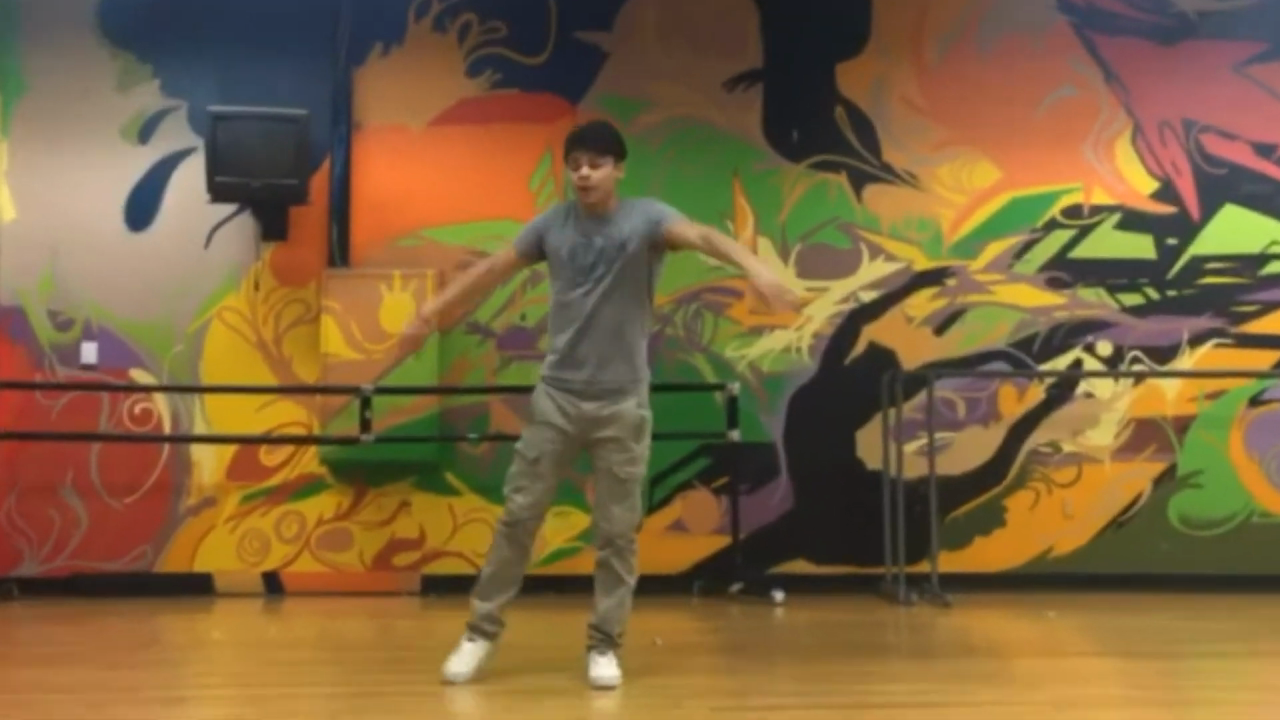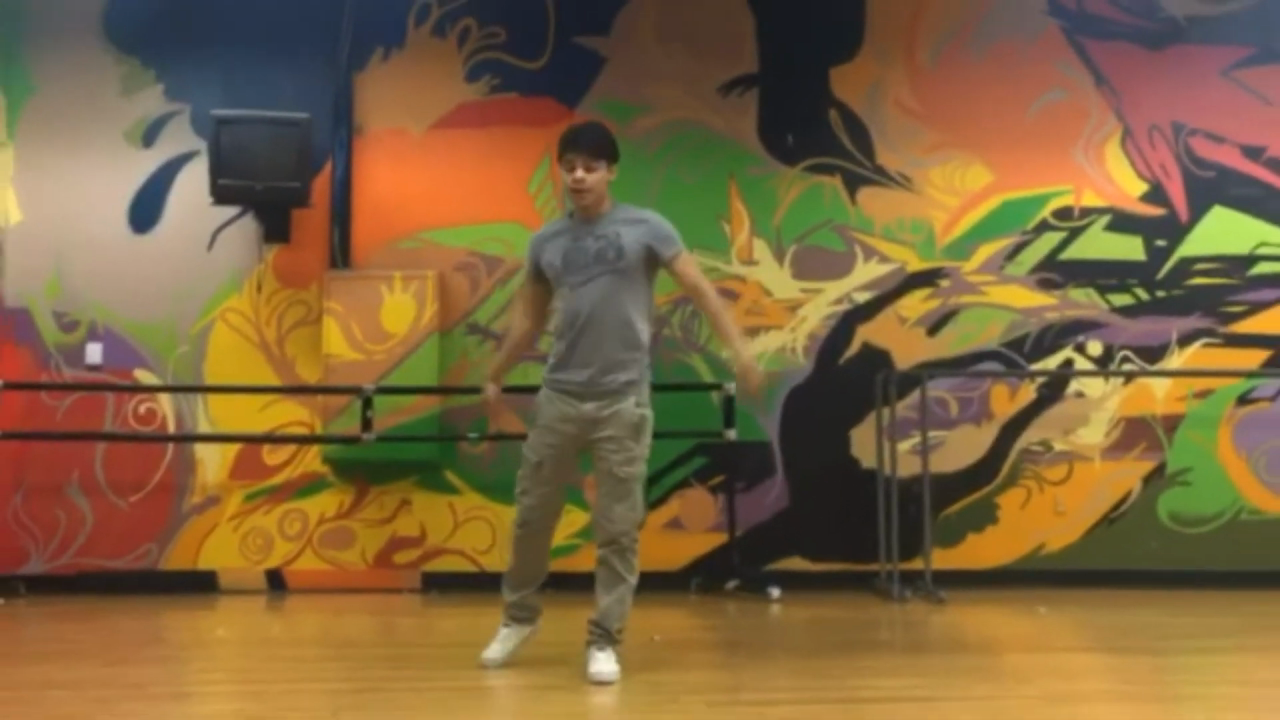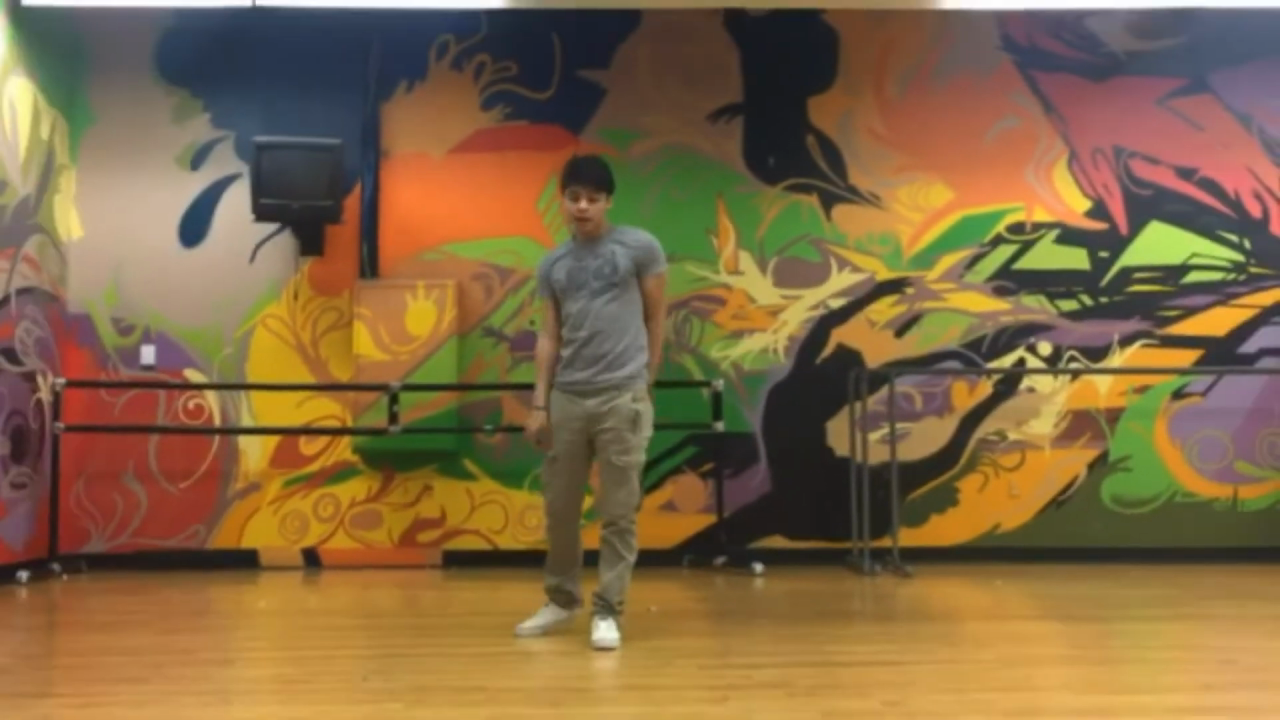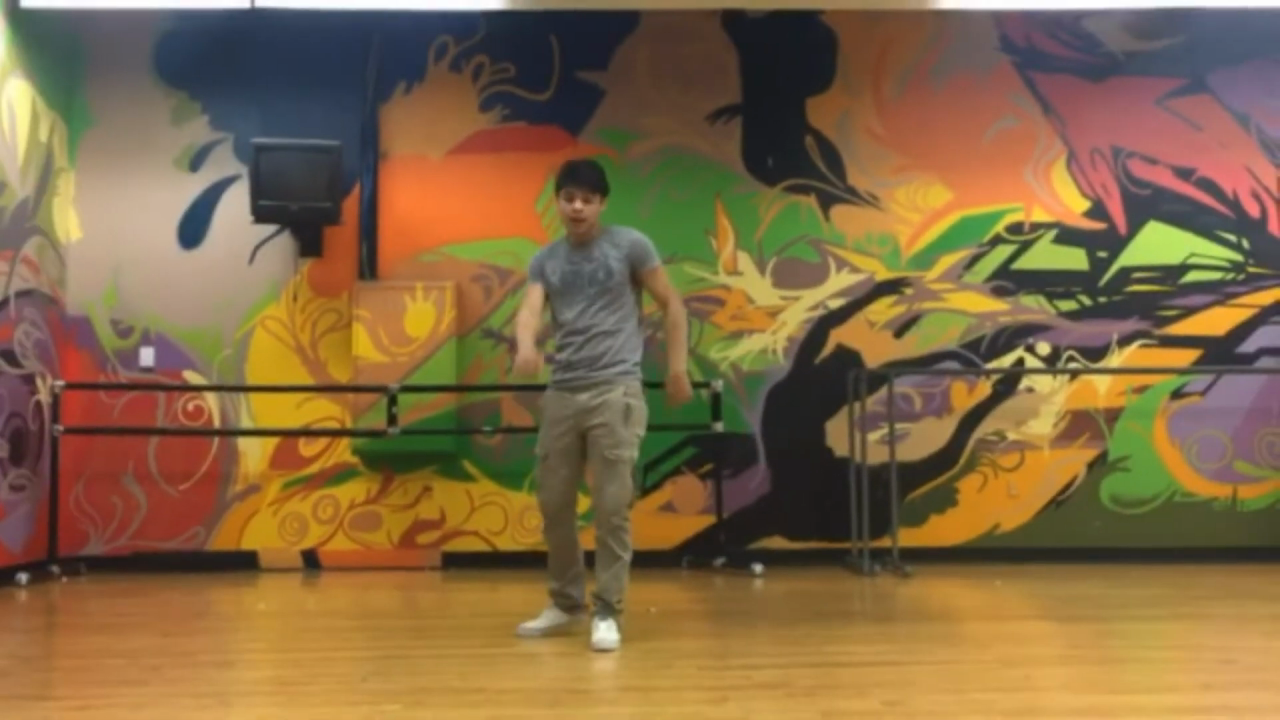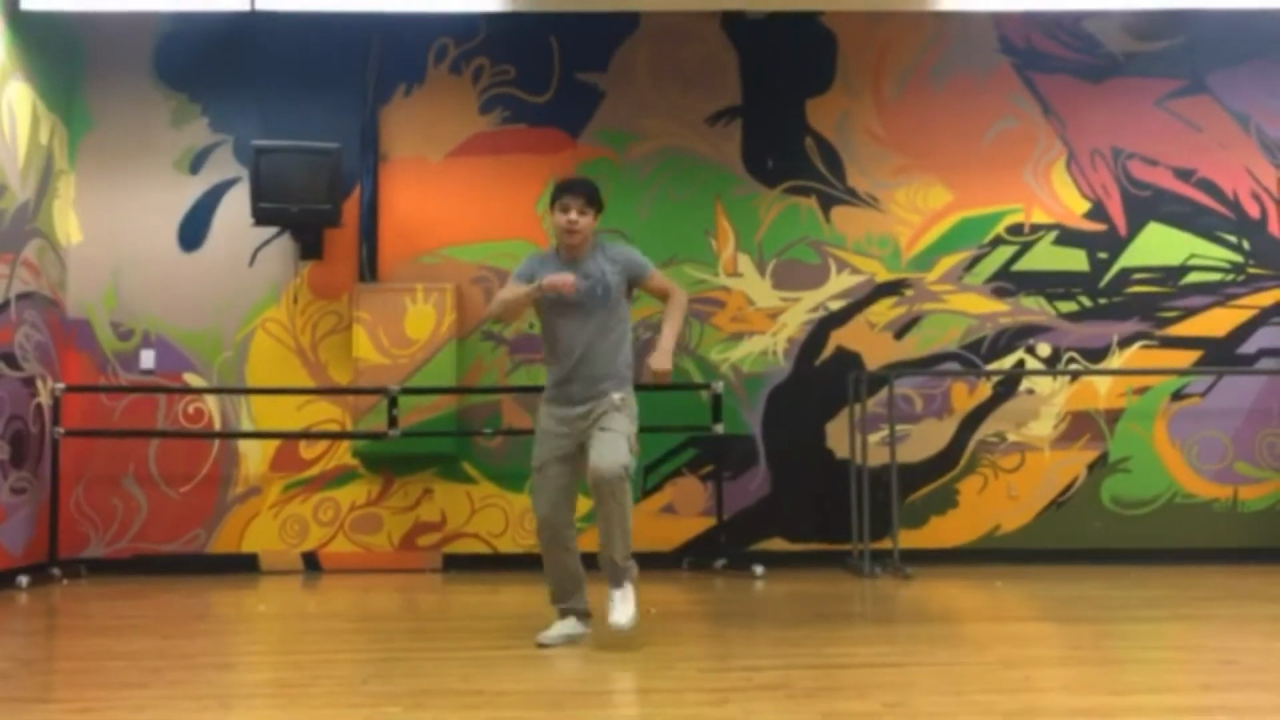
dt=0.2s
person 1, frame 1
left shoulder: (647, 218)
right shoulder: (551, 223)
left elbow: (702, 237)
right elbow: (493, 269)
left wrist: (757, 270)
right wrist: (435, 309)
left hip: (621, 403)
right hip: (555, 396)
left knee: (616, 531)
right knee: (519, 513)
left ankle: (604, 643)
right ankle: (481, 630)
person 1, frame 2
left shoulder: (644, 227)
right shoulder: (547, 242)
left elbow: (698, 286)
right elbow: (530, 316)
left wrist: (738, 348)
right wrist: (496, 376)
left hip: (622, 401)
right hip: (559, 398)
left knee: (618, 529)
right knee: (533, 515)
left ankle: (604, 639)
right ankle: (519, 616)
person 1, frame 3
left shoulder: (639, 245)
right shoulder: (553, 264)
left elbow: (655, 316)
right elbow: (549, 336)
left wrist: (647, 378)
right wrist: (538, 404)
left hip: (622, 397)
right hip: (567, 399)
left knee: (618, 511)
right knee: (560, 507)
left ankle: (606, 612)
right ankle: (561, 599)
person 1, frame 4
left shoulder: (631, 245)
right shoulder: (545, 260)
left elbow: (671, 304)
right elbow: (528, 313)
left wrist: (677, 366)
right wrist: (524, 348)
left hip: (616, 392)
right hip: (561, 394)
left knee: (612, 508)
right knee: (554, 505)
left ankle: (606, 612)
right ankle: (566, 603)
person 1, frame 5
left shoulder: (621, 258)
right shoulder: (534, 269)
left elbow: (675, 295)
right elbow: (496, 312)
left wrist: (664, 349)
right wrist: (540, 289)
left hip: (611, 401)
right hip: (557, 408)
left knee: (607, 471)
right knee: (549, 517)
left ankle: (620, 577)
right ankle: (573, 614)
